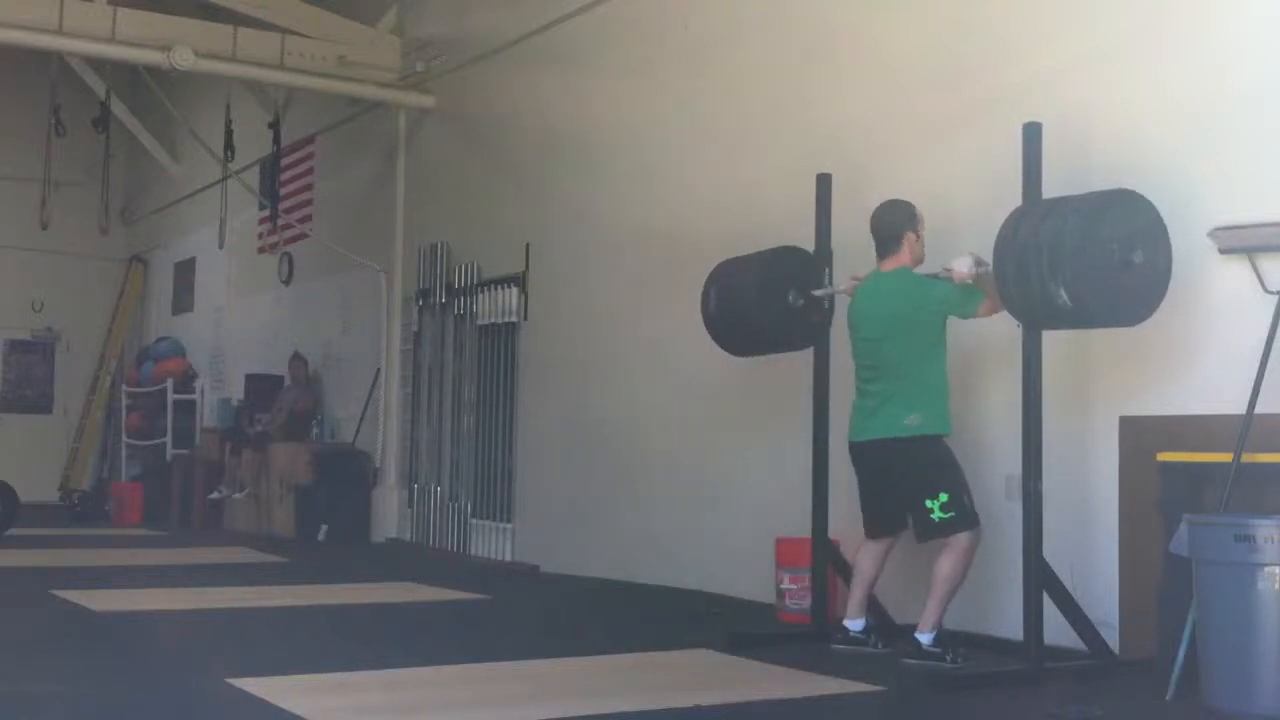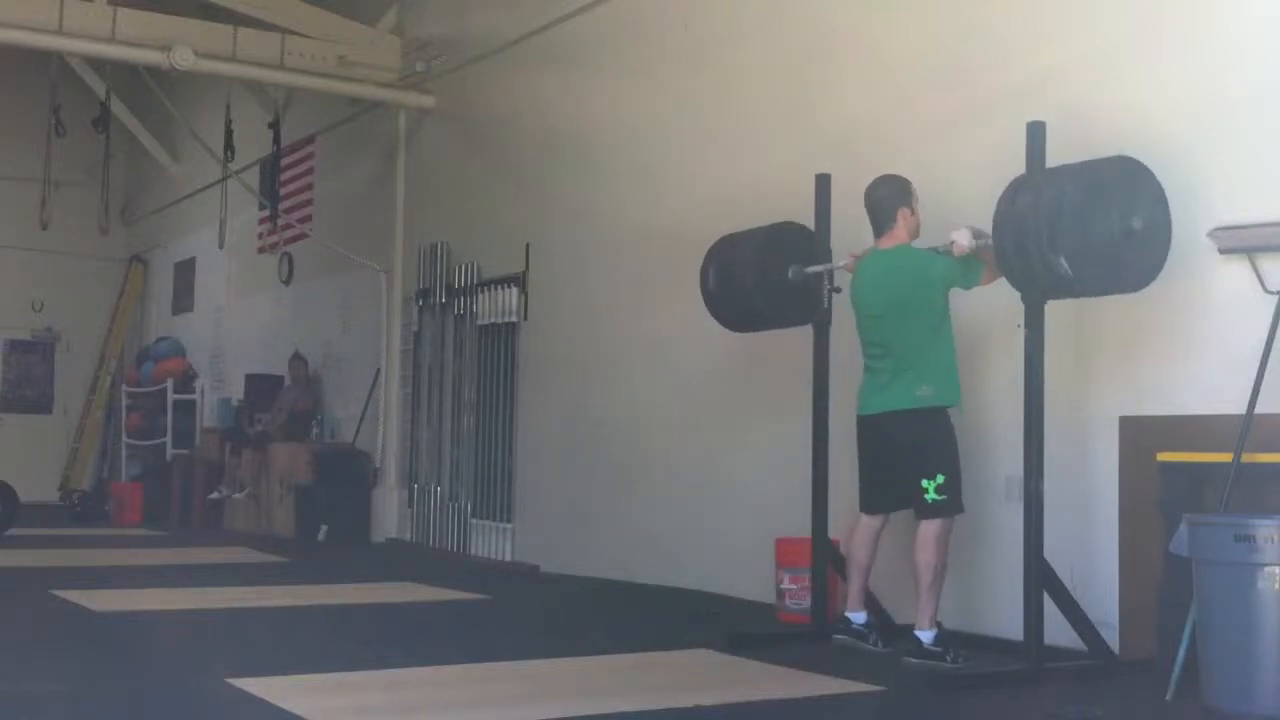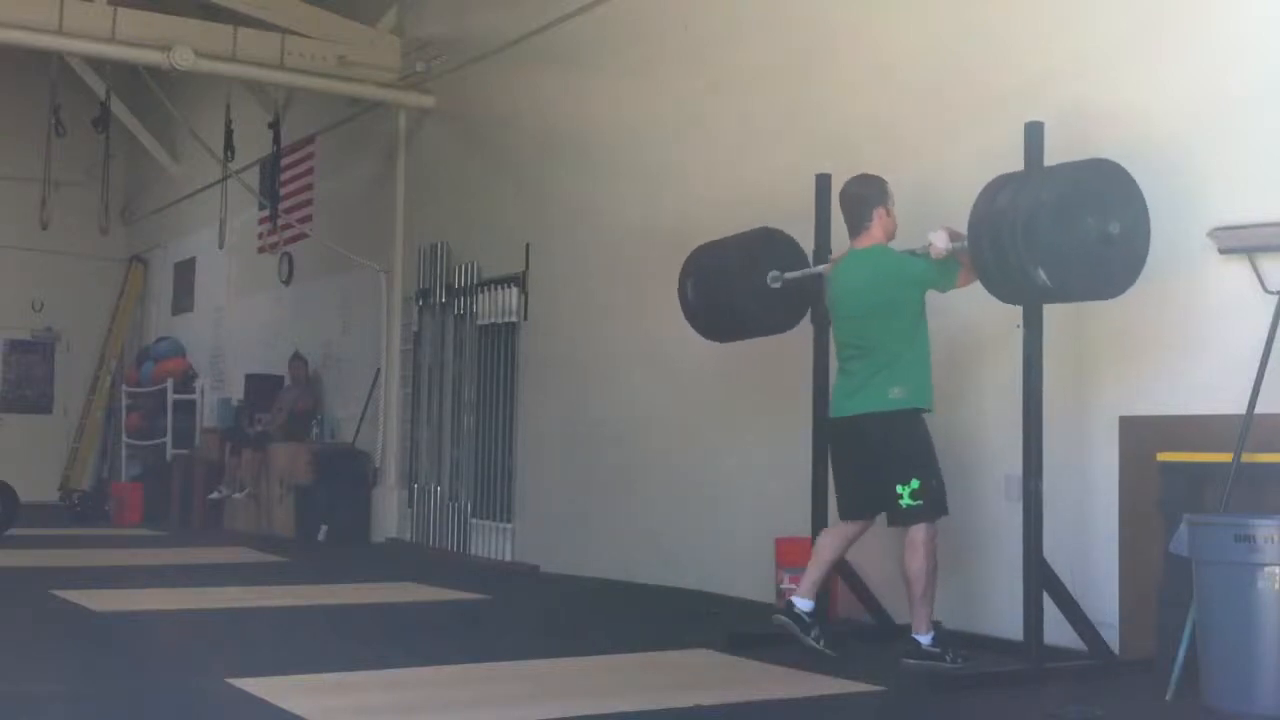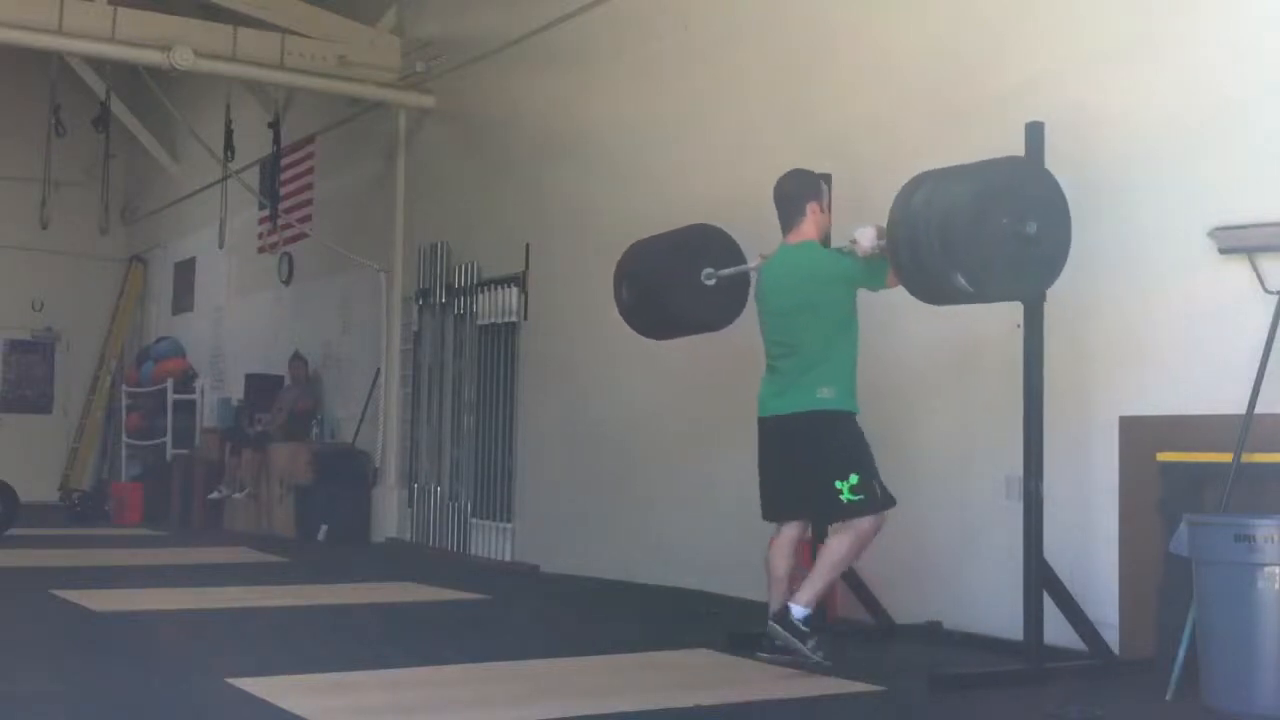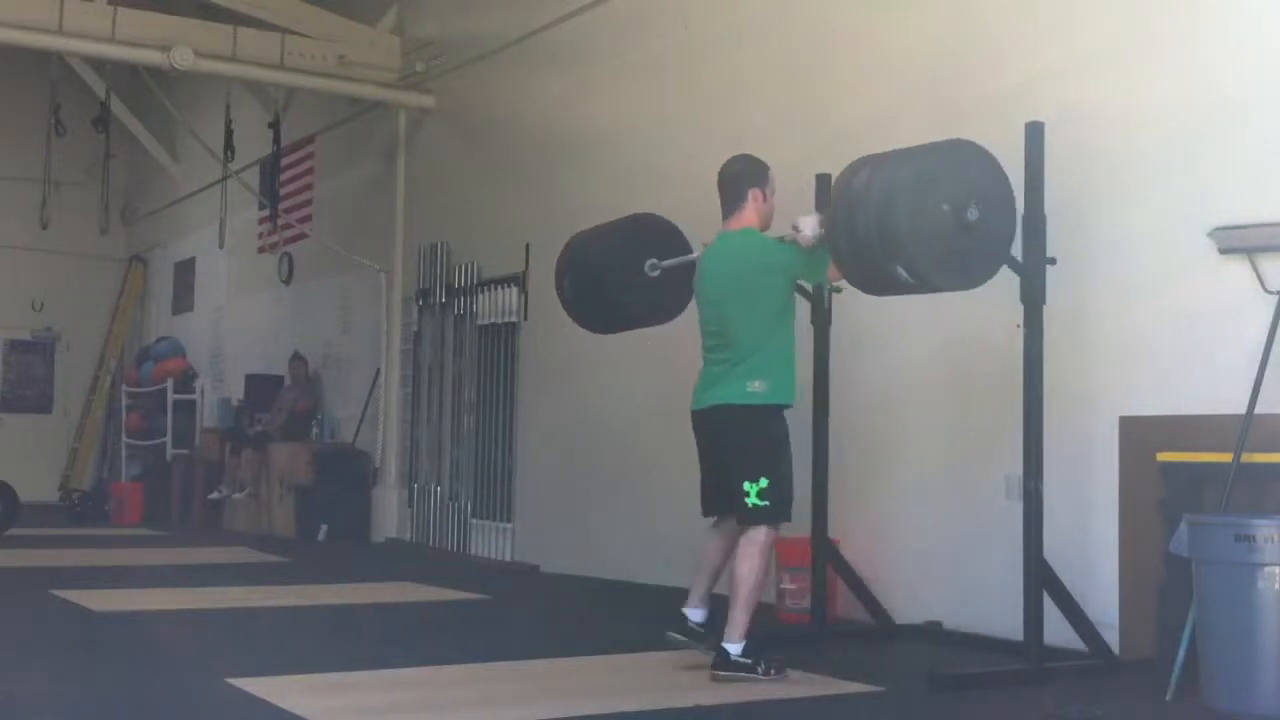
dt=0.5s
person 1, frame 1
left shoulder: (861, 297)
right shoulder: (927, 291)
right elbow: (993, 304)
right wrist: (973, 275)
left hip: (865, 437)
right hip: (912, 437)
left knee: (881, 533)
right knee: (962, 534)
left ankle: (853, 626)
right ankle: (925, 639)
person 1, frame 2
left shoulder: (862, 273)
right shoulder: (927, 265)
right elbow: (991, 270)
right wrist: (972, 245)
left hip: (873, 412)
right hip: (920, 411)
left knee: (872, 514)
right knee: (934, 519)
left ankle: (854, 618)
right ankle: (925, 637)
person 1, frame 3
left shoulder: (837, 275)
right shoulder: (903, 266)
right elbow: (966, 273)
right wrist: (949, 249)
left hip: (845, 414)
right hip: (893, 414)
left knee: (854, 517)
right knee: (920, 524)
left ankle: (799, 605)
right ankle: (923, 640)
person 1, frame 4
left shoulder: (767, 271)
right shoulder: (833, 265)
right elbow: (894, 275)
right wrist: (875, 248)
left hip: (775, 415)
right hip: (822, 413)
left knee: (791, 523)
right knee: (865, 517)
left ankle: (781, 632)
right ankle: (795, 612)
person 1, frame 5
left shoulder: (707, 258)
right shoulder: (769, 253)
right elbow: (835, 270)
right wrist: (812, 240)
left hip: (711, 404)
right hip: (752, 406)
left knee: (731, 517)
right knee: (761, 527)
left ankle: (695, 614)
right ankle: (734, 650)
